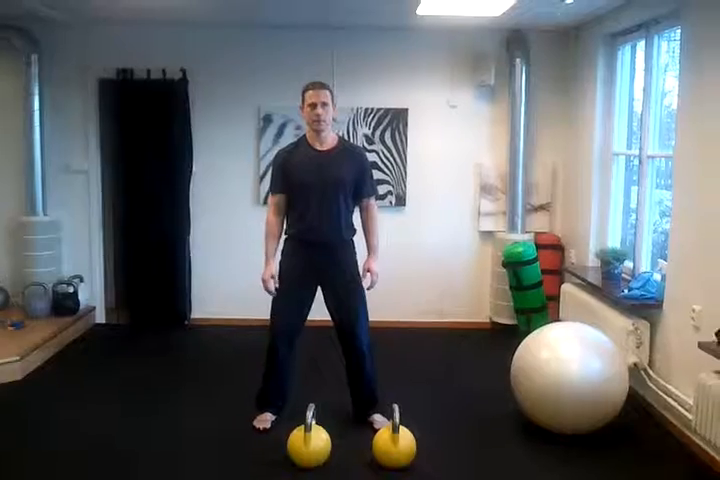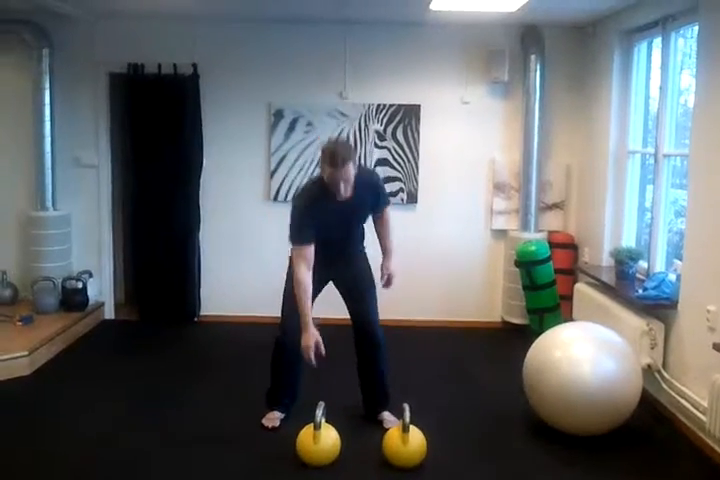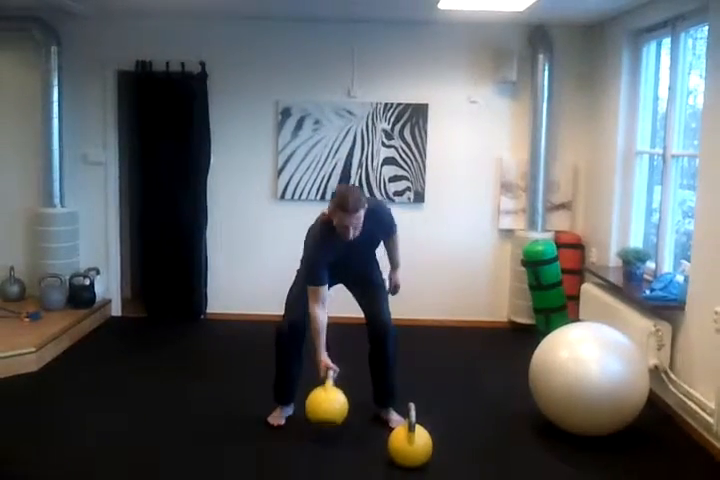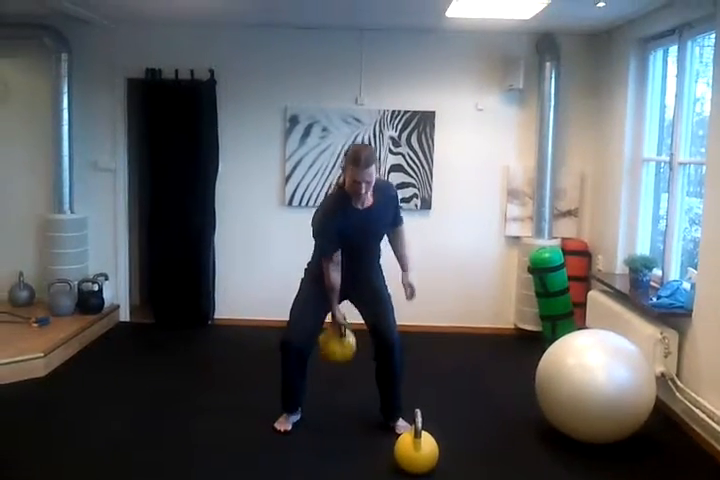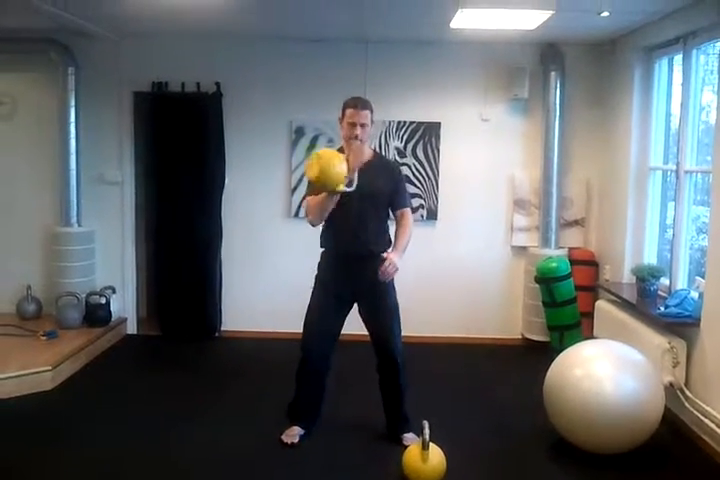
dt=0.7s
person 1, frame 1
left shoulder: (354, 157)
right shoulder: (287, 158)
left elbow: (368, 208)
right elbow: (276, 211)
left wrist: (373, 255)
right wrist: (269, 260)
left hip: (340, 255)
right hip: (297, 256)
left knee: (355, 333)
right knee: (282, 332)
left ankle: (366, 407)
right ankle: (269, 405)
person 1, frame 2
left shoulder: (371, 181)
right shoulder: (307, 198)
left elbow: (382, 212)
right elbow: (302, 265)
left wrist: (388, 256)
right wrist: (308, 326)
left hip: (352, 256)
right hip: (311, 257)
left knee: (369, 329)
right knee: (289, 333)
left ankle: (377, 407)
right ankle: (279, 406)
person 1, frame 3
left shoulder: (379, 212)
right shoulder: (318, 238)
left elbow: (391, 235)
right elbow: (318, 306)
left wrist: (395, 270)
right wrist: (321, 355)
left hip: (364, 267)
right hip: (320, 269)
left knee: (383, 327)
right knee: (289, 328)
left ankle: (385, 406)
right ankle: (284, 402)
person 1, frame 4
left shoulder: (388, 193)
right shoulder: (328, 211)
left elbow: (396, 230)
right elbow: (332, 266)
left wrist: (405, 271)
right wrist: (335, 308)
left hip: (368, 272)
right hip: (325, 275)
left knee: (389, 340)
right knee: (294, 341)
left ankle: (393, 414)
right ankle: (291, 409)
person 1, frame 5
left shoulder: (389, 169)
left elbow: (405, 217)
right elbow: (313, 216)
left wrist: (397, 253)
right wrist: (344, 180)
left hip: (375, 269)
right hip: (334, 267)
left knee: (391, 350)
right knee: (314, 347)
left ankle: (399, 425)
right ankle: (301, 420)
